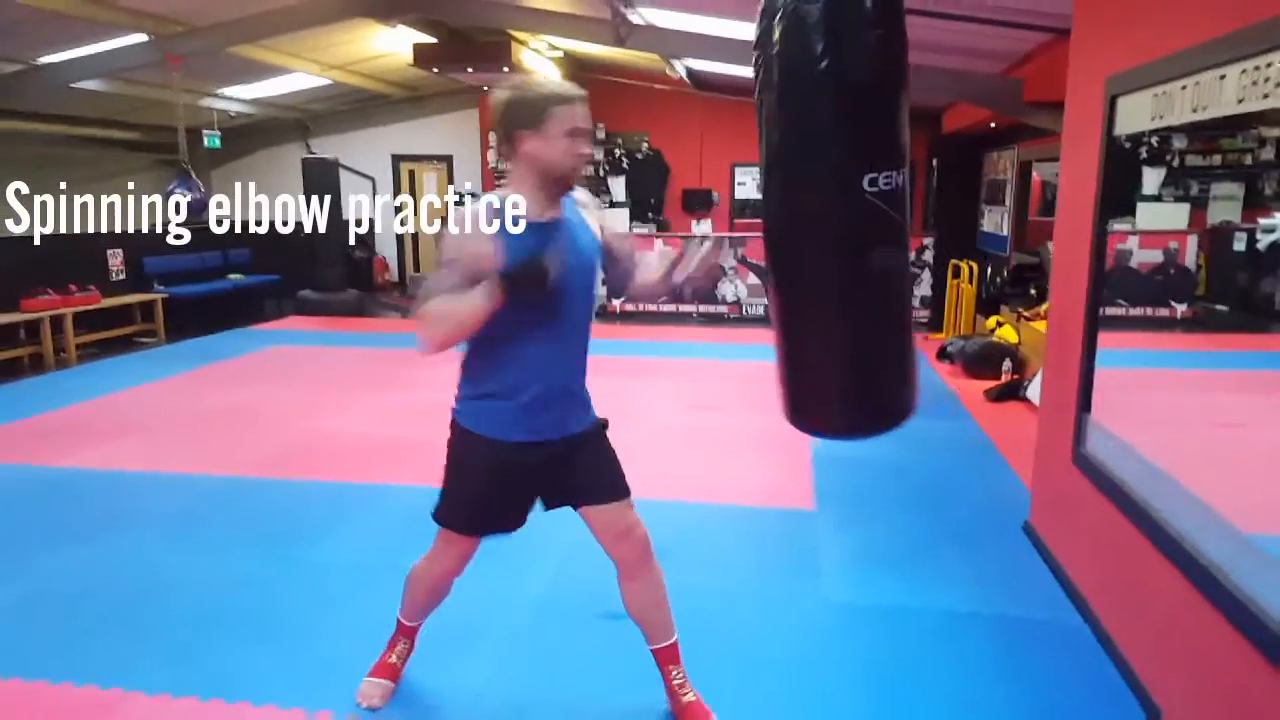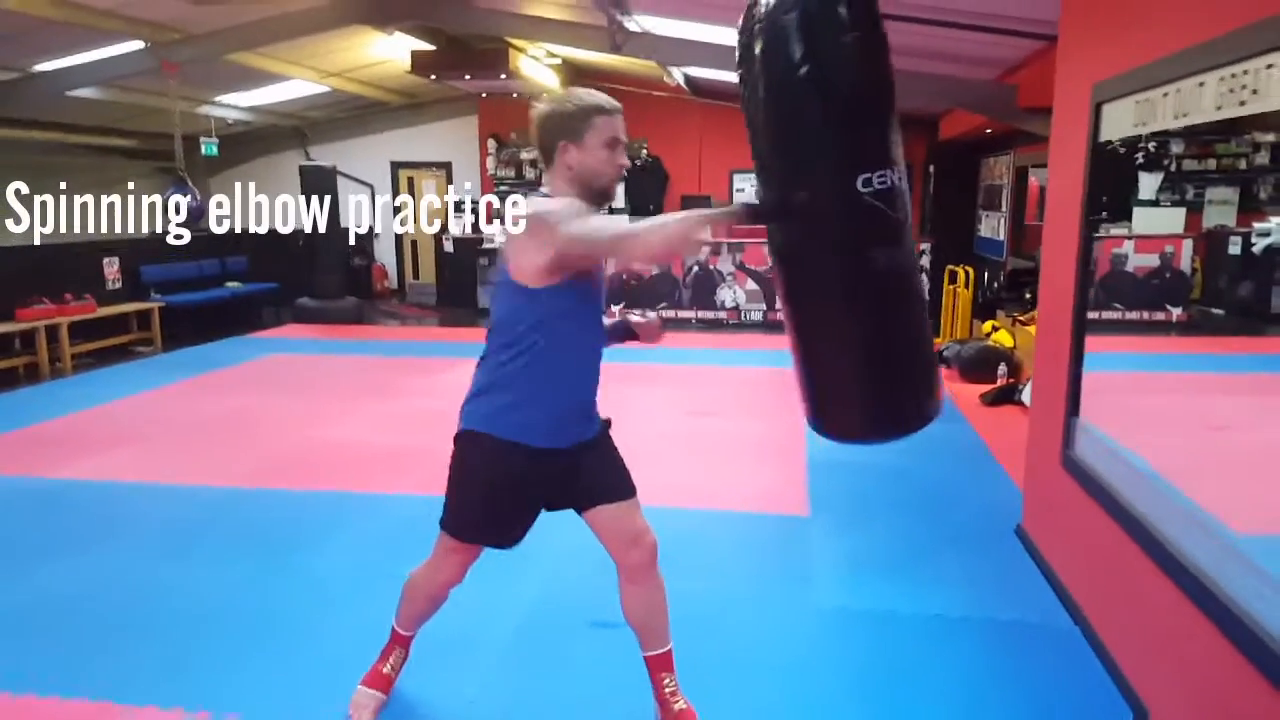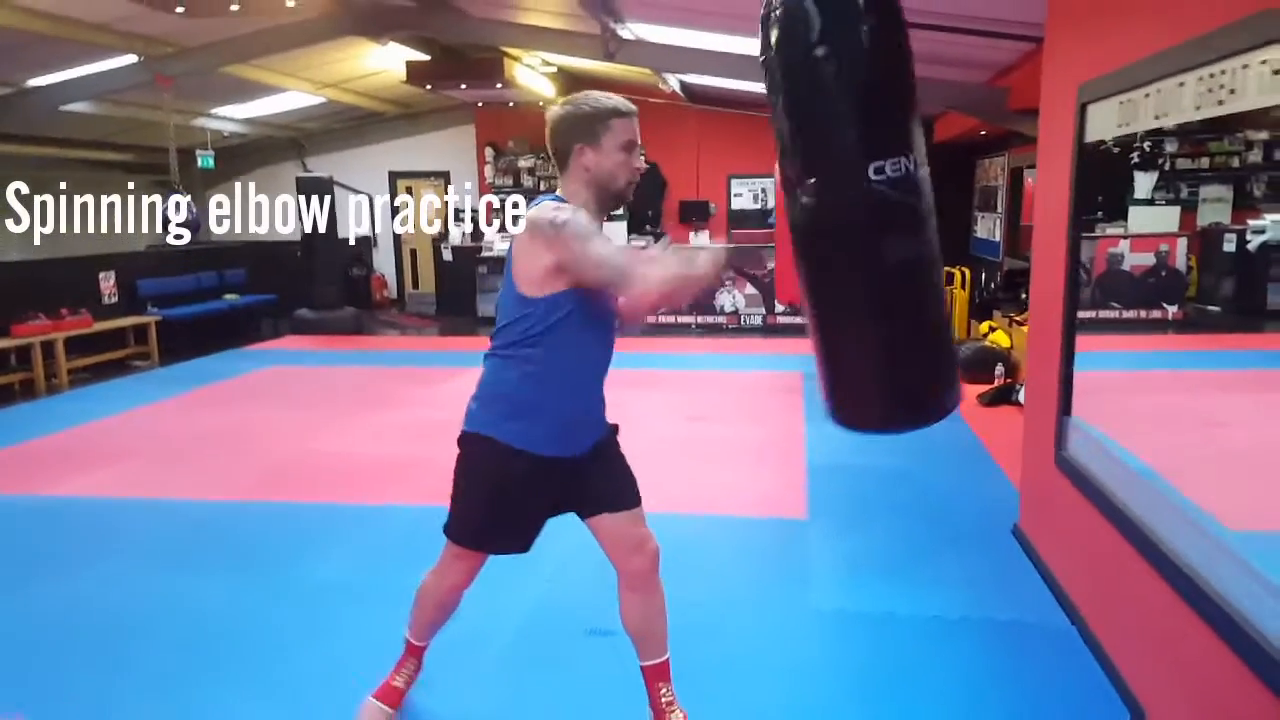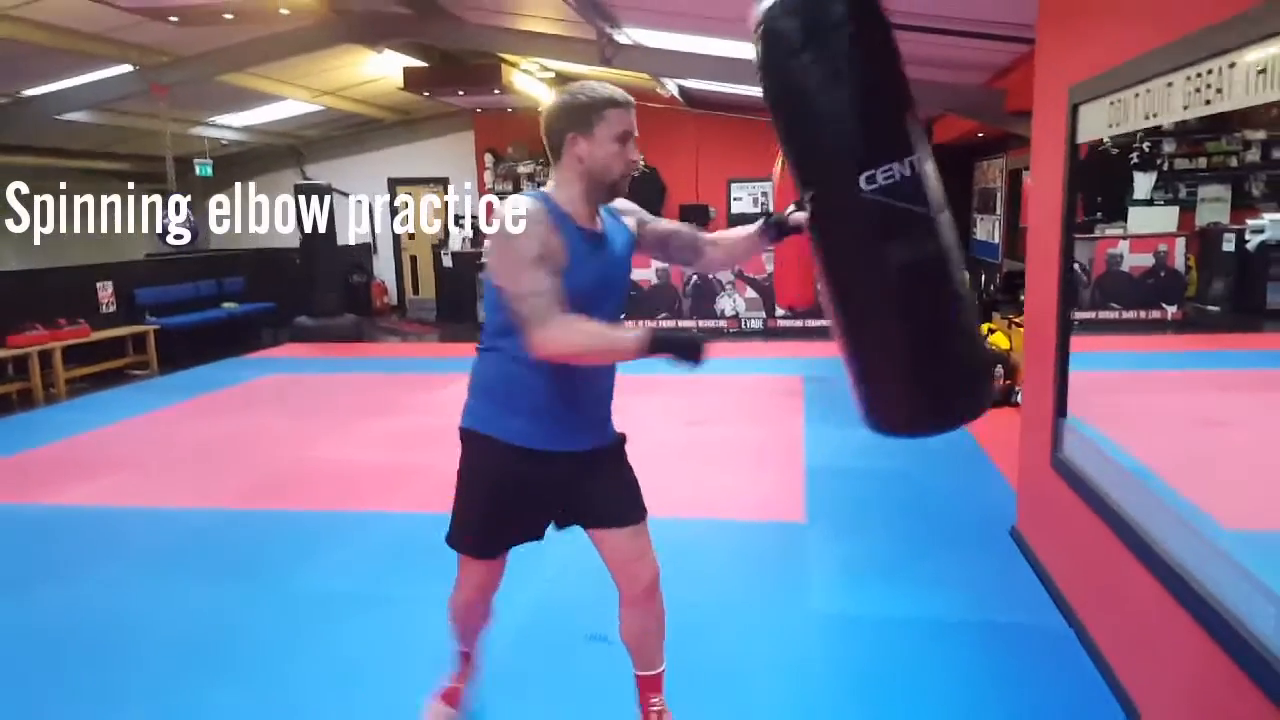
dt=0.2s
person 1, frame 1
left shoulder: (579, 212)
right shoulder: (478, 227)
left elbow: (630, 270)
right elbow: (435, 331)
left wrist: (668, 275)
right wrist: (505, 284)
left hip: (572, 425)
right hip: (492, 431)
left knee: (633, 546)
right knee: (449, 556)
right ankle: (398, 648)
person 1, frame 2
left shoulder: (584, 223)
right shoulder: (545, 217)
right elbow: (638, 245)
left wrist: (625, 328)
right wrist: (718, 213)
left hip: (577, 431)
right hip: (504, 435)
left knee: (639, 551)
right knee: (451, 560)
right ankle: (393, 654)
person 1, frame 3
left shoulder: (590, 230)
right shoulder: (553, 227)
left elbow: (622, 302)
right elbow: (647, 286)
left wrist: (633, 295)
right wrist: (724, 256)
left hip: (584, 436)
right hip: (510, 440)
left knee: (640, 558)
right knee: (458, 566)
right ankle: (406, 665)
person 1, frame 4
left shoulder: (621, 220)
right shoulder: (522, 222)
left elbow: (709, 251)
right elbow: (549, 335)
left wrist: (778, 227)
right wrist: (655, 340)
left hip: (587, 440)
right hip: (504, 439)
left knee: (640, 578)
right knee: (476, 579)
